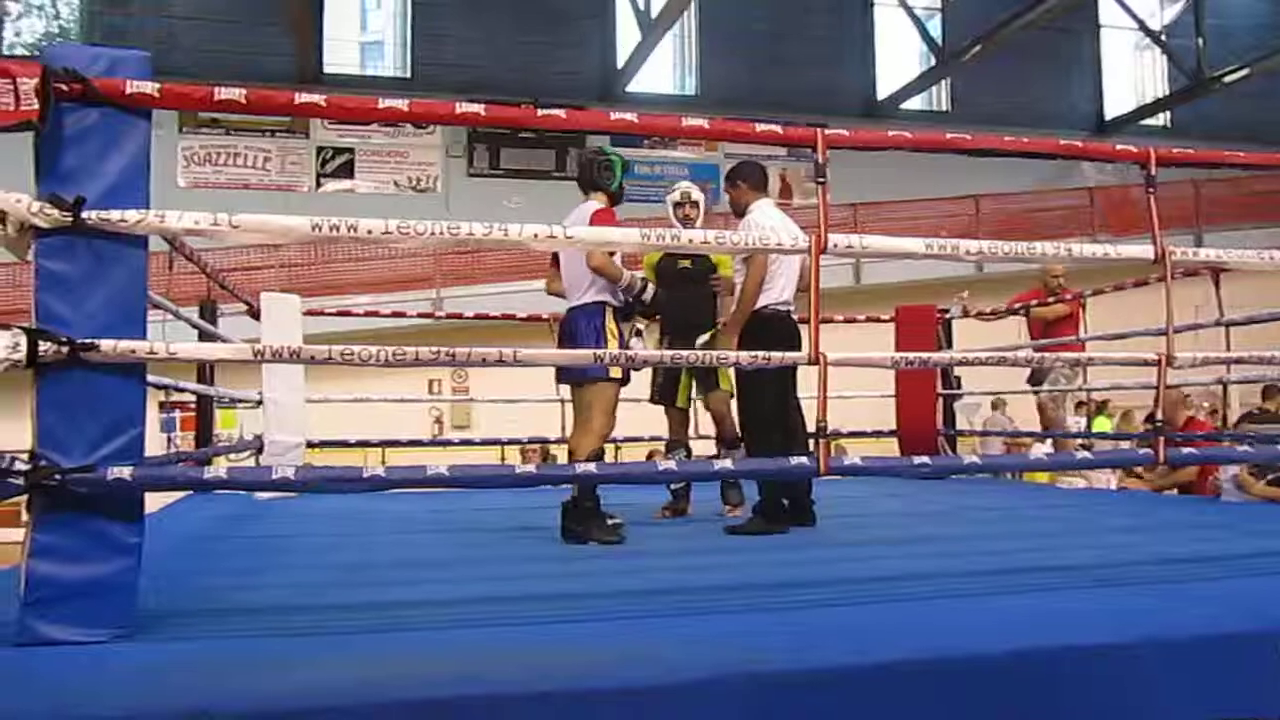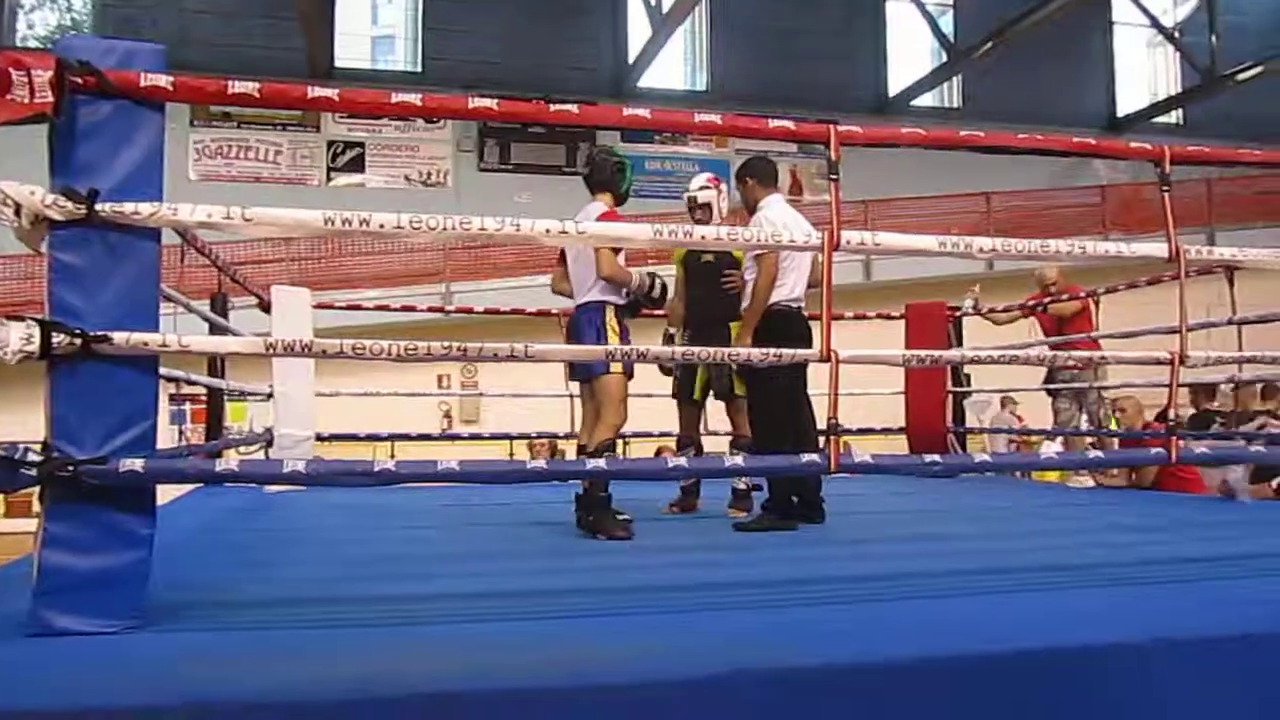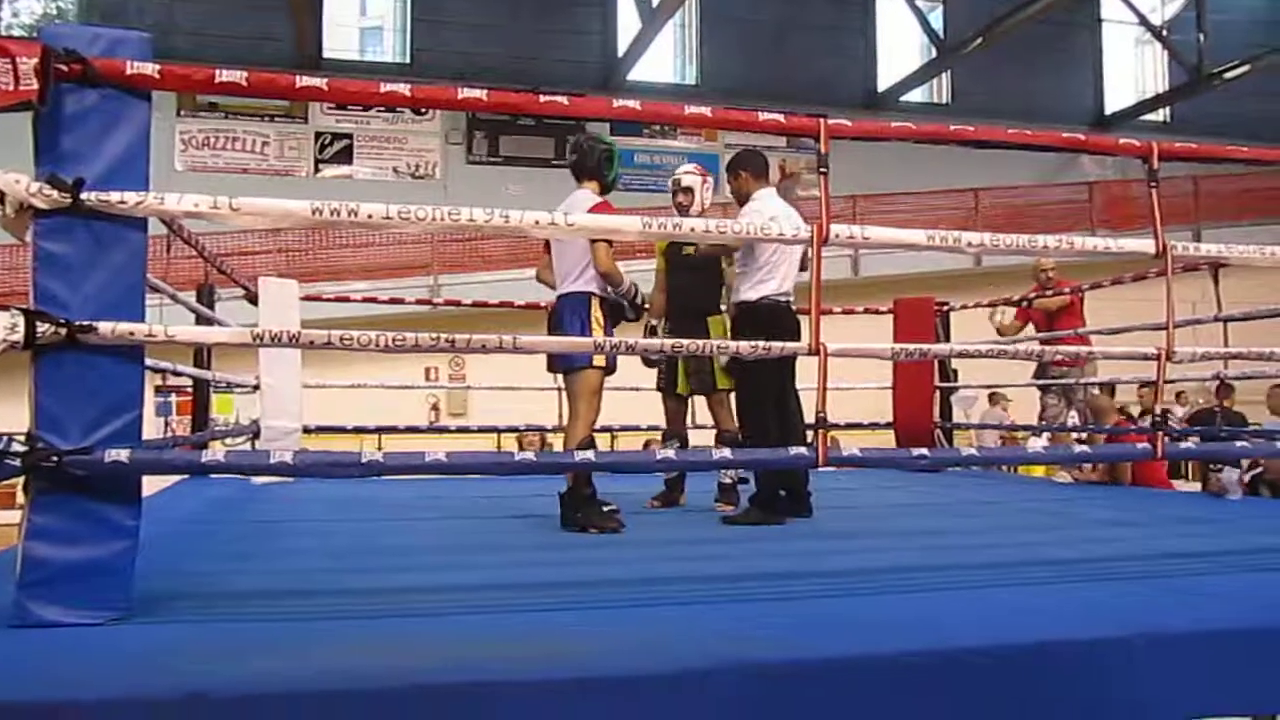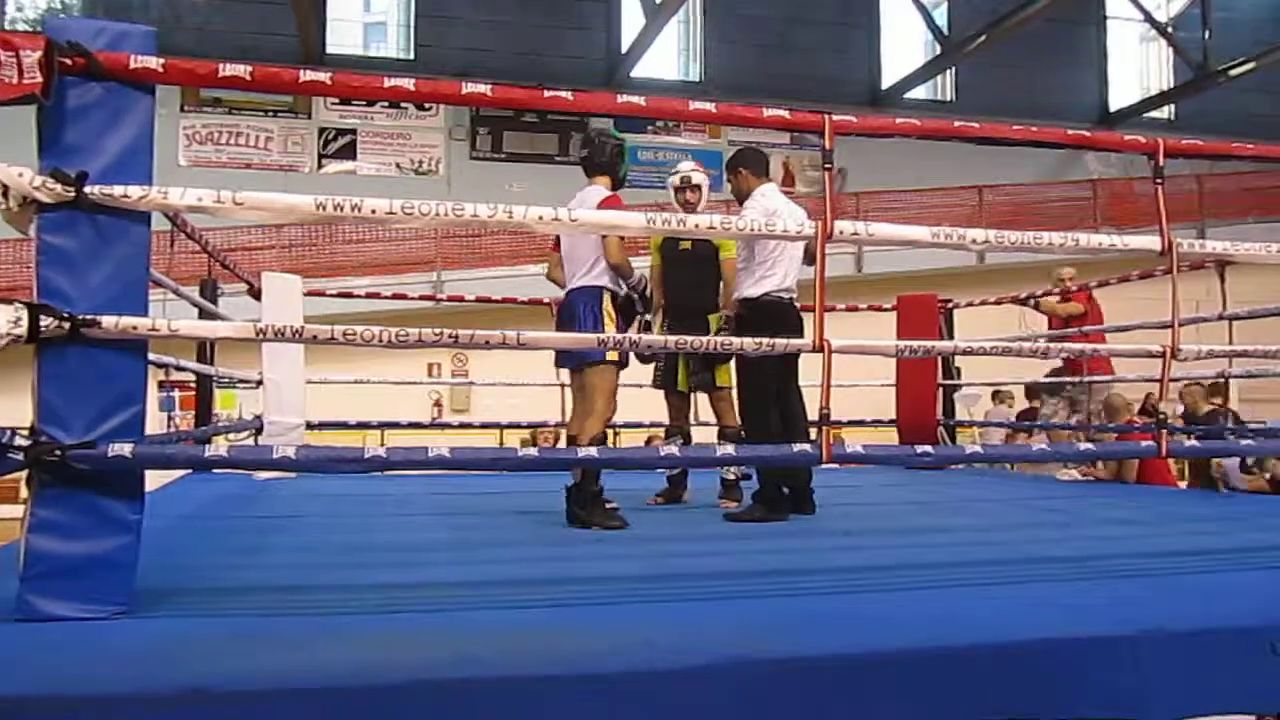
dt=0.7s
person 1, frame 1
left shoulder: (570, 221)
right shoulder: (601, 213)
left elbow: (552, 283)
right elbow: (597, 260)
right wrist: (633, 285)
left hip: (574, 320)
right hip: (597, 320)
left knee: (583, 423)
right knee: (599, 423)
left ankle: (584, 511)
right ankle: (578, 513)
person 1, frame 2
left shoulder: (577, 220)
right shoulder: (607, 216)
left elbow: (559, 281)
right elbow: (607, 268)
right wrist: (642, 283)
left hip: (582, 318)
right hip: (603, 318)
left knee: (592, 420)
right knee: (612, 418)
left ankle: (590, 504)
right ankle: (595, 504)
person 1, frame 3
left shoulder: (561, 210)
right shoulder: (598, 207)
left elbow: (543, 271)
right elbow: (603, 265)
right wrist: (628, 292)
left hip: (563, 309)
right hip: (586, 310)
left knee: (578, 413)
right knee: (586, 413)
left ankle: (579, 498)
right ankle: (578, 503)
person 1, frame 4
left shoulder: (572, 206)
right shoulder: (607, 201)
left elbow: (554, 271)
right elbow: (614, 257)
right wrist: (638, 286)
left hip: (572, 303)
right hip: (597, 305)
left knee: (582, 409)
right knee: (600, 408)
left ankle: (582, 495)
right ankle: (584, 499)
person 2, frame 1
left shoulder: (755, 219)
right shoulder: (788, 223)
left elbow: (756, 276)
left wrist: (732, 331)
left hip: (761, 326)
right hip: (785, 324)
left knee: (760, 421)
right knee: (786, 416)
left ankle: (771, 512)
right ankle: (799, 506)
person 2, frame 2
left shoulder: (766, 216)
right shoulder: (798, 219)
left elbow: (768, 274)
left wrist: (746, 331)
left hip: (772, 323)
right hip: (795, 320)
left knee: (770, 417)
right knee: (796, 412)
left ankle: (780, 508)
right ankle: (808, 502)
person 2, frame 3
left shoulder: (758, 208)
right shoulder: (790, 213)
right elbow: (802, 262)
left wrist: (708, 247)
left hip: (757, 315)
right hip: (783, 313)
left knee: (758, 409)
right knee: (784, 403)
left ankle: (768, 502)
right ankle: (796, 496)
person 2, frame 4
left shoulder: (760, 202)
right shoulder: (793, 209)
right elbow: (812, 253)
left hip: (759, 312)
right hip: (785, 311)
left knee: (759, 406)
right knee: (787, 401)
left ankle: (770, 499)
right ankle: (799, 493)
person 3, frame 1
left shoulder: (716, 250)
right shoulder: (656, 254)
left elbow: (727, 298)
left hip: (705, 340)
right hip: (670, 343)
left knee: (720, 409)
right knee: (676, 425)
left ankle: (731, 485)
right ankle: (679, 496)
person 3, frame 2
right shoulder: (685, 247)
right wrist: (670, 337)
left hip: (728, 335)
right hip: (693, 337)
left knee: (738, 414)
right knee: (688, 419)
left ankle: (742, 493)
right ankle: (689, 492)
person 3, frame 3
right shoulder: (667, 240)
left elbow: (735, 287)
right wrist: (651, 329)
left hip: (708, 329)
right hip: (674, 330)
left knee: (720, 407)
right knee: (674, 411)
left ankle: (728, 487)
right ankle: (673, 486)
person 3, frame 4
left shoulder: (719, 232)
right shoulder: (661, 236)
left elbow: (731, 283)
left wrist: (727, 324)
right wrist: (646, 326)
left hip: (707, 326)
right hip: (672, 328)
left knee: (722, 402)
right knee: (676, 408)
left ankle: (731, 483)
right ankle: (676, 483)
person 4, frame 1
left shoulder: (1070, 298)
right shoulder: (1032, 296)
left elbow: (1051, 314)
right elbow: (993, 315)
left wrist: (1027, 310)
left hip: (1067, 362)
right hip: (1046, 364)
left knee: (1045, 399)
right knee: (1053, 419)
left ankle: (1065, 453)
person 4, frame 2
left shoulder: (1078, 294)
right shoulder: (1037, 301)
left elbow: (1065, 310)
right elbow: (1002, 318)
left wrist: (1040, 308)
right wrist: (979, 308)
left hip: (1089, 368)
right hip: (1062, 371)
left knee: (1101, 422)
right knee: (1068, 426)
person 4, frame 3
left shoulder: (1069, 288)
right shoulder: (1030, 298)
left elbow: (1052, 305)
right elbow: (1010, 332)
left wrist: (1024, 302)
right wrist: (998, 325)
left hip: (1080, 365)
right hip: (1052, 368)
left knee: (1091, 419)
right knee: (1054, 421)
person 4, frame 4
left shoulder: (1085, 298)
right shoulder: (1053, 309)
left elbow: (1062, 311)
left wrist: (1031, 302)
left hip: (1095, 377)
right hip: (1069, 377)
right knee: (1047, 420)
